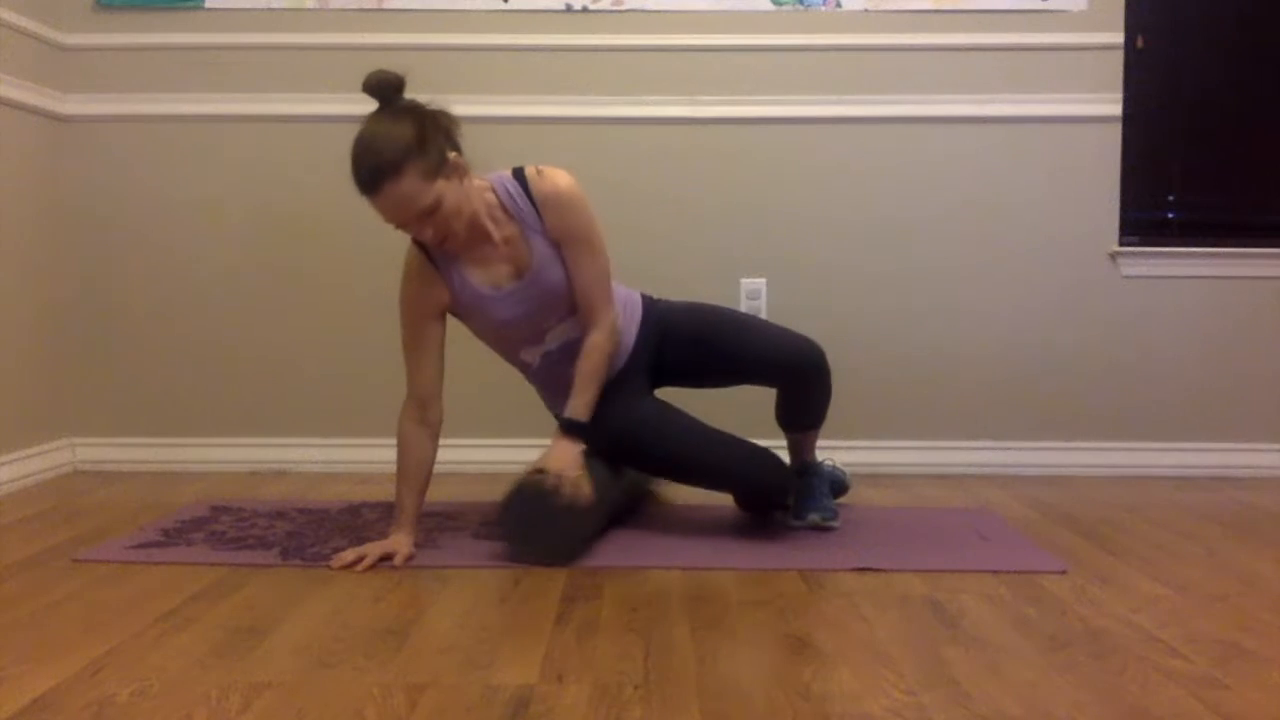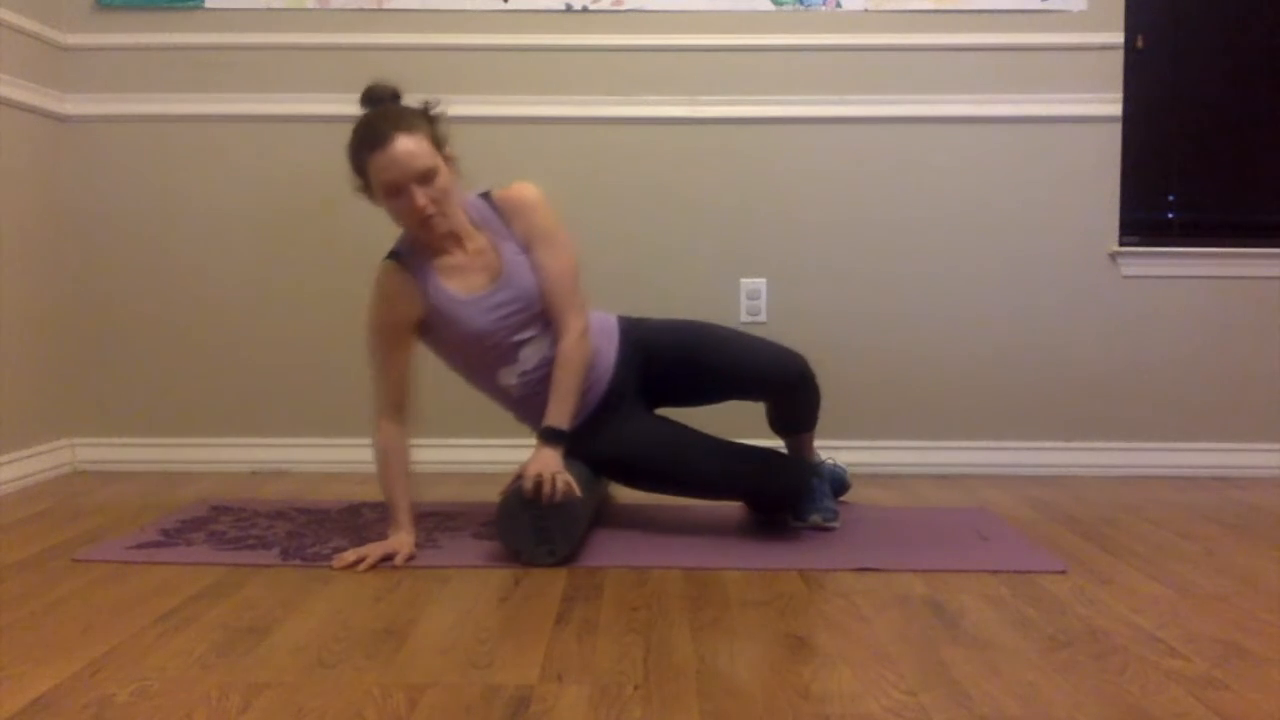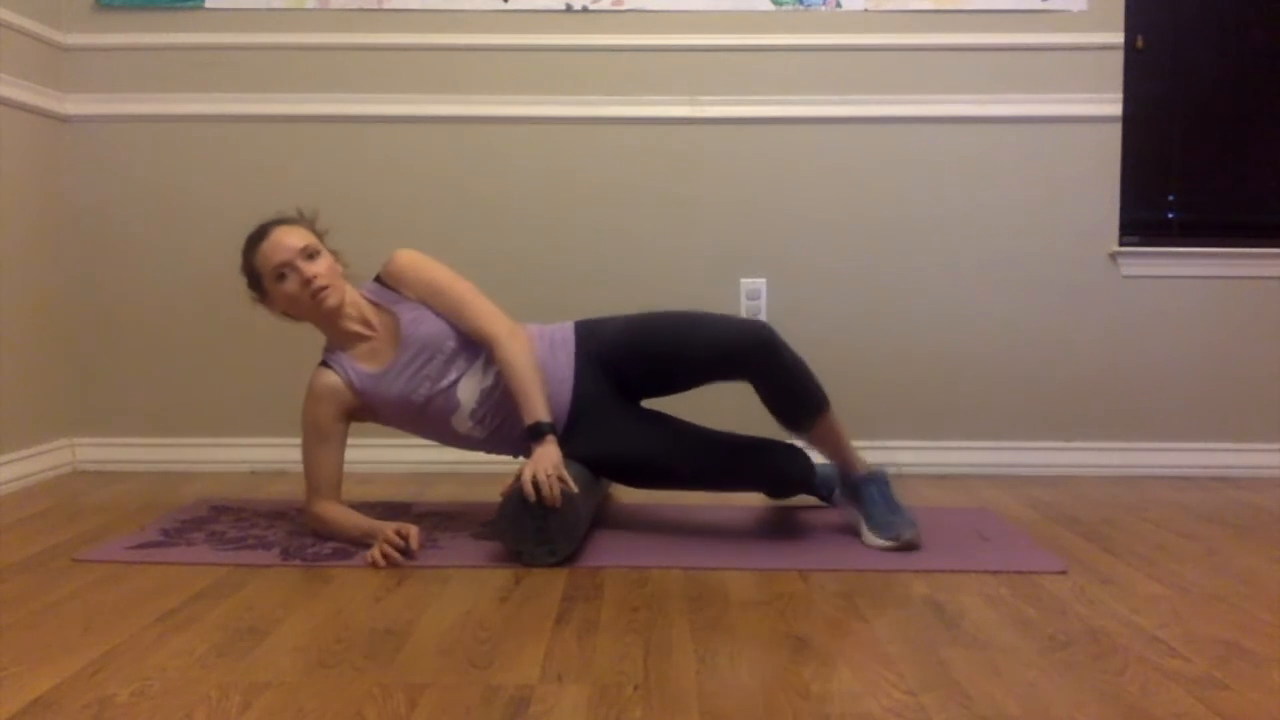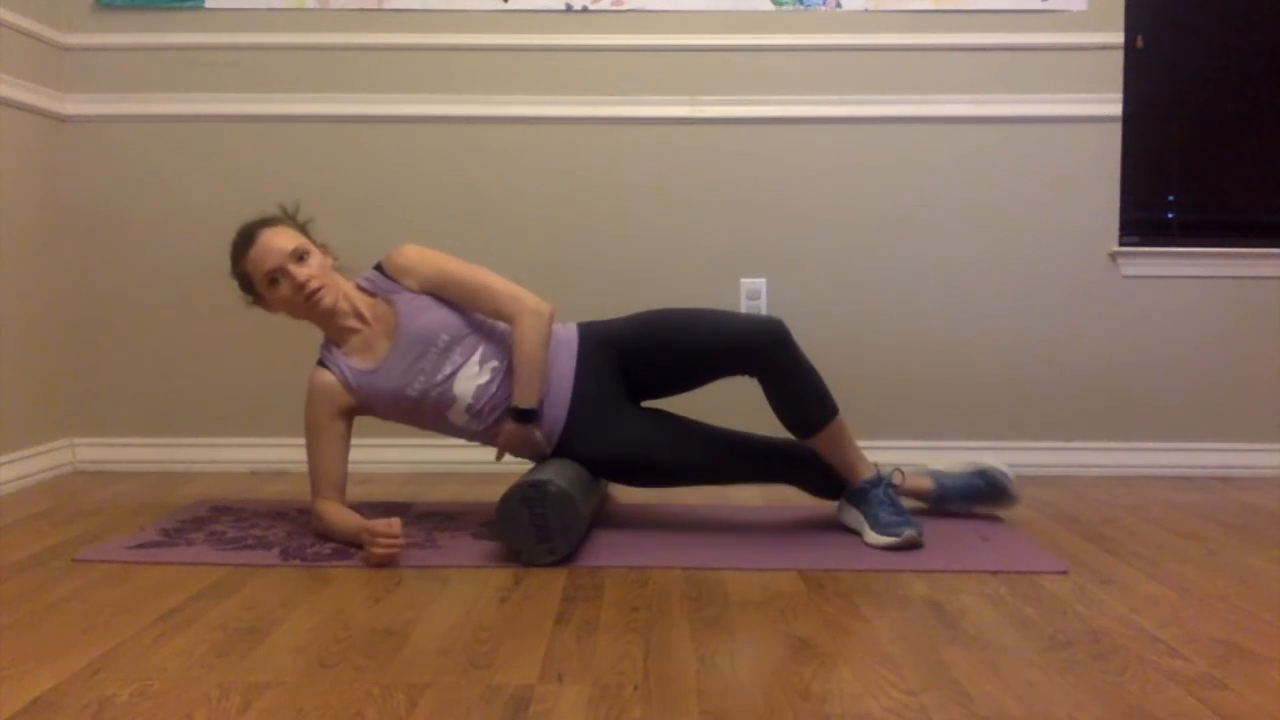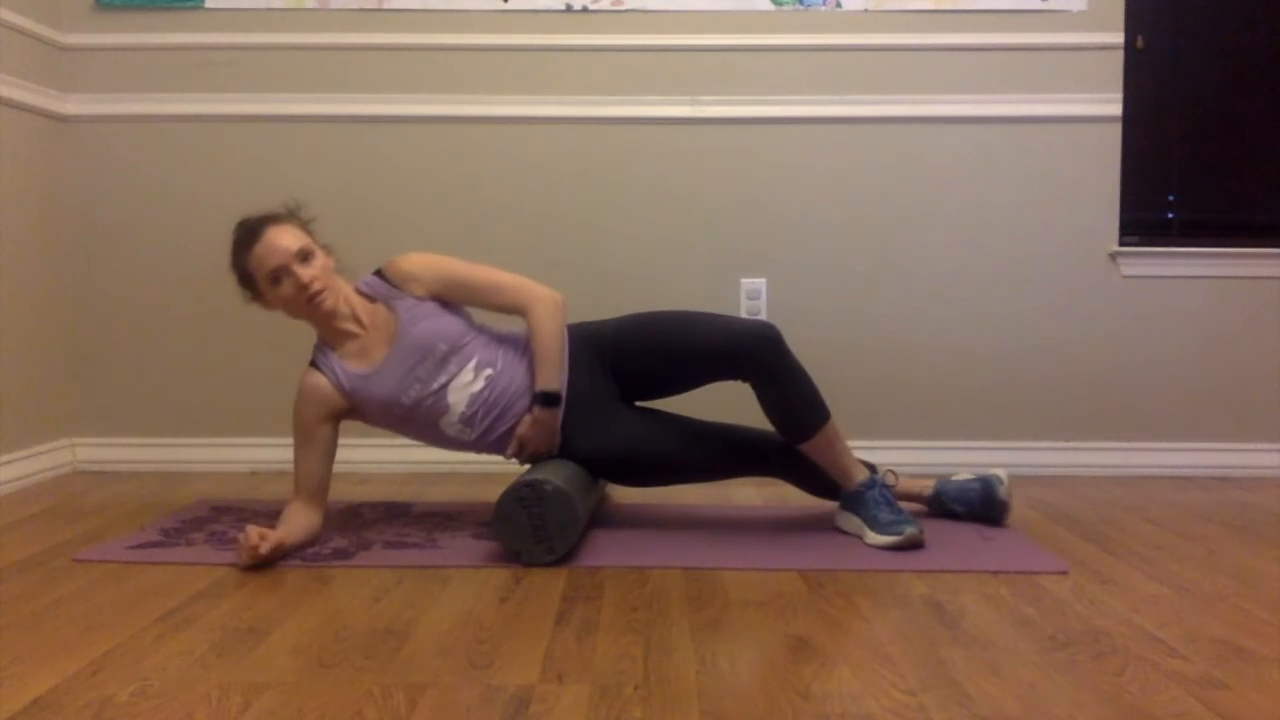
dt=1s
person 1, frame 1
left shoulder: (551, 193)
right shoulder: (427, 273)
left elbow: (602, 325)
right elbow: (422, 409)
left wrist: (570, 437)
right wrist: (403, 529)
left hip: (642, 328)
right hip: (590, 390)
left knee: (803, 360)
right knee: (763, 477)
left ankle: (807, 470)
right ankle: (782, 489)
person 1, frame 2
left shoulder: (519, 206)
right shoulder: (402, 287)
left elbow: (574, 328)
right elbow: (392, 416)
left wrist: (549, 443)
right wrist: (401, 525)
left hip: (623, 351)
right hip: (589, 425)
left knee: (789, 373)
right knee: (781, 481)
left ankle: (806, 467)
right ankle: (800, 488)
person 1, frame 3
left shoulder: (402, 272)
right shoulder: (331, 388)
left elbow: (504, 335)
right elbow: (320, 504)
left wrist: (538, 436)
right wrist: (377, 531)
left hip: (589, 355)
right hip: (576, 433)
left knee: (750, 341)
right knee: (779, 469)
left ankle: (857, 477)
right ankle: (823, 480)
person 1, frame 4
left shoulder: (401, 267)
right shoulder: (332, 385)
left elbow: (532, 310)
right elbow: (325, 501)
left wrist: (521, 413)
right wrist: (365, 532)
left hip: (592, 356)
right hip: (579, 437)
left knee: (764, 339)
right knee: (781, 462)
left ankle: (875, 484)
right ankle: (874, 489)
person 1, frame 5
left shoulder: (405, 276)
right shoulder: (323, 389)
left elbow: (543, 299)
right elbow: (308, 504)
left wrist: (546, 399)
right wrist: (273, 538)
left hip: (581, 360)
right hip: (576, 439)
left knee: (755, 344)
right knee: (770, 454)
left ankle: (871, 487)
right ankle: (881, 492)
